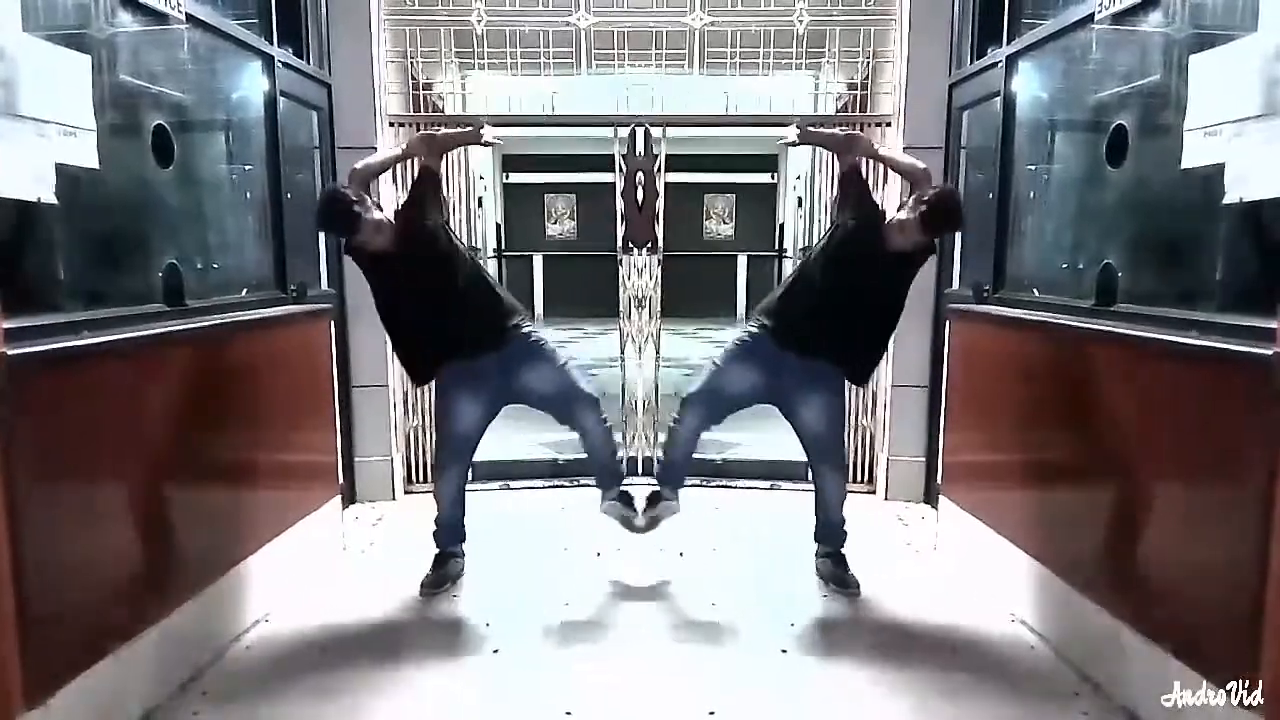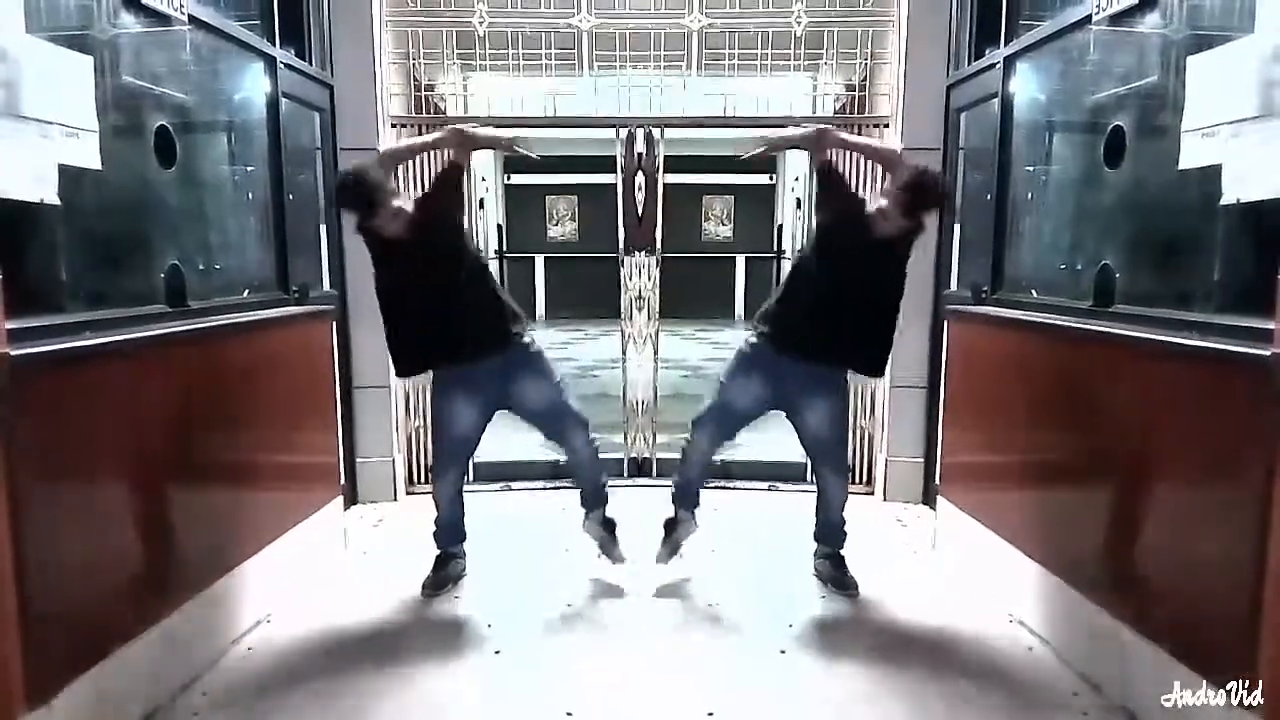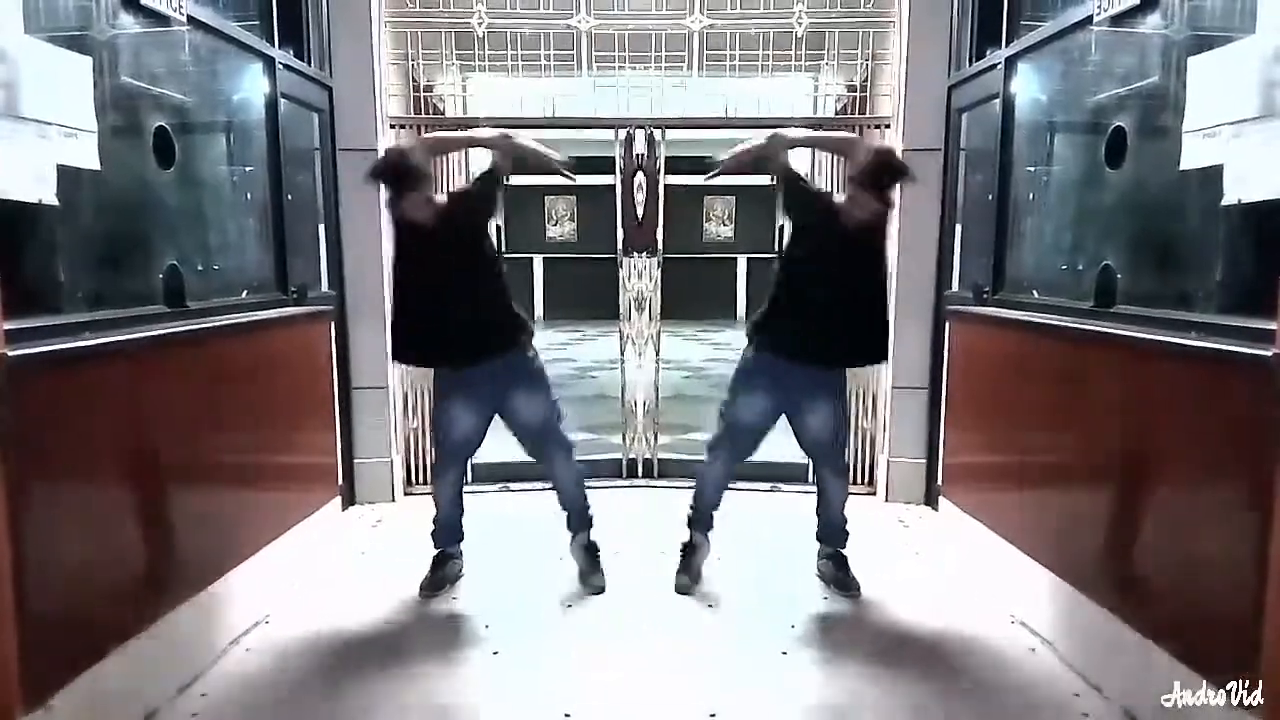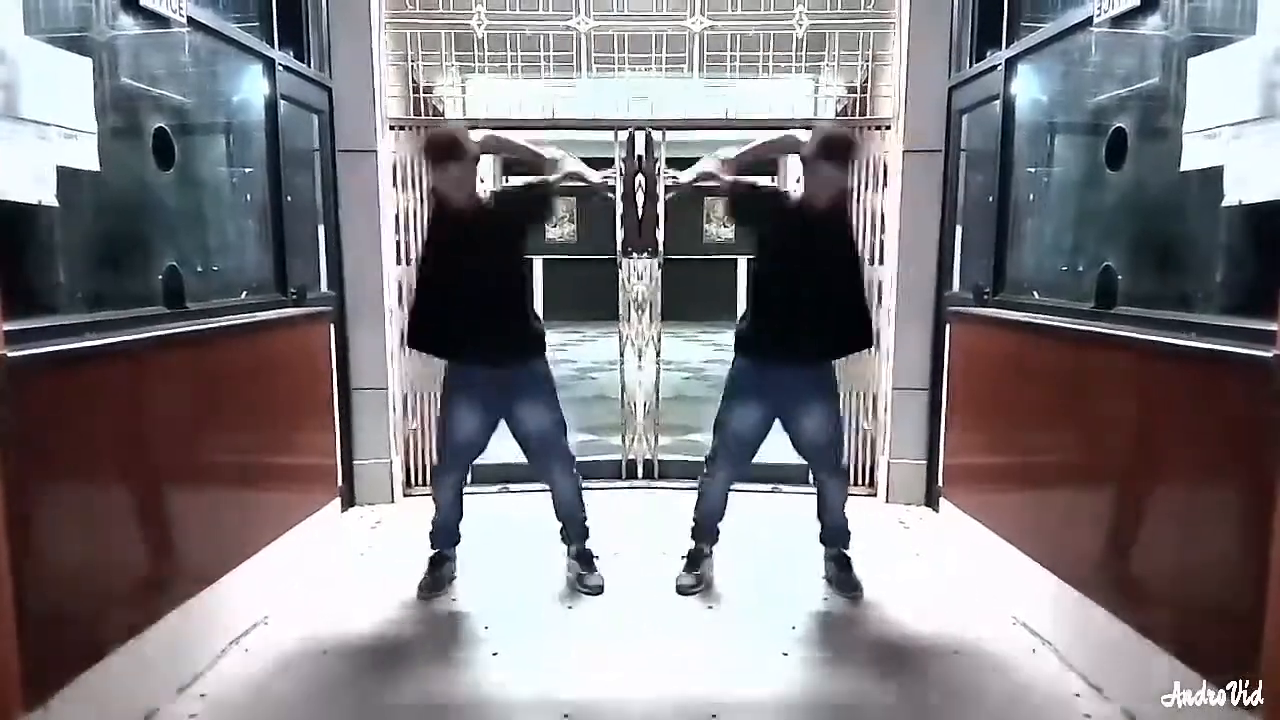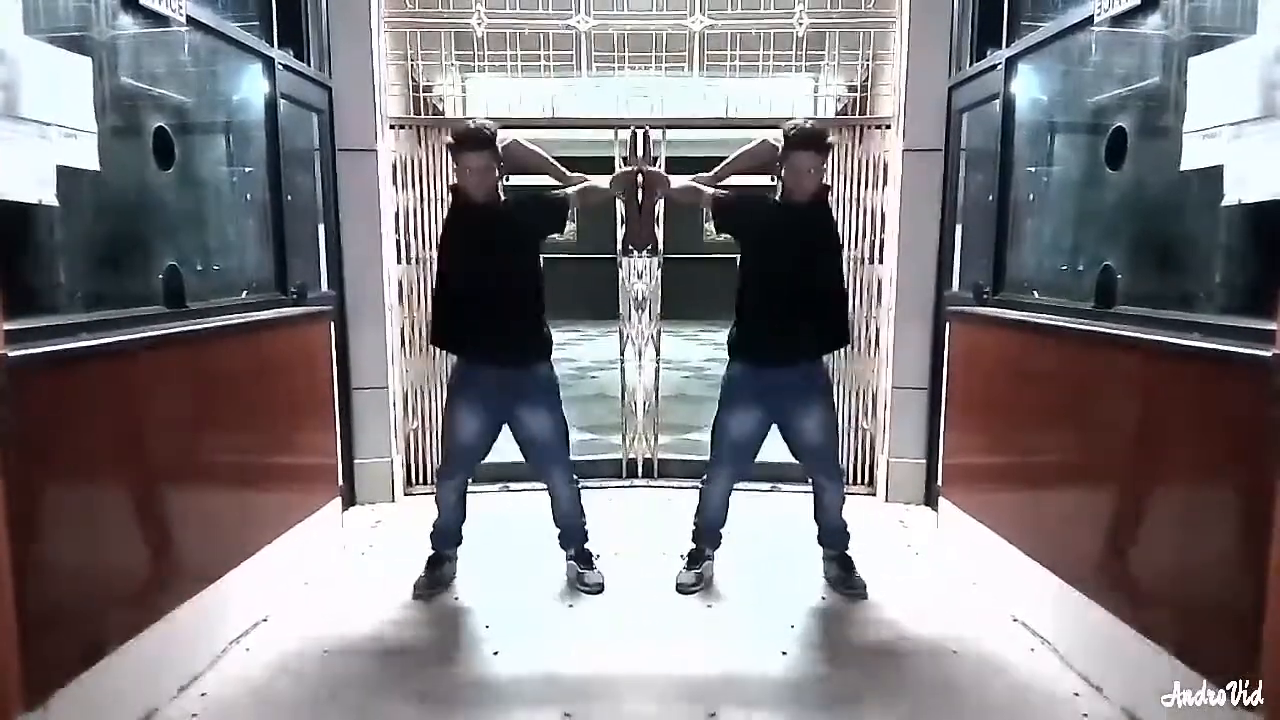
dt=0.2s
person 1, frame 1
left shoulder: (915, 255)
right shoulder: (861, 215)
left hip: (820, 368)
right hip: (766, 342)
left knee: (830, 465)
right knee: (695, 409)
left ankle: (829, 552)
right ankle: (666, 493)
person 1, frame 2
left shoulder: (904, 239)
right shoulder: (843, 207)
left elbow: (894, 159)
left wrist: (831, 139)
left hip: (824, 369)
right hip: (769, 349)
left knee: (832, 466)
right knee: (709, 428)
left ankle: (829, 552)
right ankle: (683, 512)
person 1, frame 3
left shoulder: (878, 225)
right shoulder: (812, 206)
left elbow: (863, 152)
right elbow: (777, 148)
left hip: (823, 370)
right hip: (767, 357)
left knee: (831, 466)
right knee: (724, 450)
left ankle: (831, 553)
right ankle: (698, 538)
person 1, frame 4
left shoulder: (838, 211)
right shoulder: (773, 208)
left elbow: (791, 144)
right elbow: (719, 173)
left wrist: (732, 166)
right wrist: (701, 172)
left hip: (811, 370)
right hip: (756, 365)
left knee: (829, 469)
right knee: (723, 463)
left ankle: (836, 555)
right ankle: (702, 550)
person 1, frame 5
left shoulder: (820, 209)
right shoulder: (756, 211)
left elbow: (768, 148)
right elbow: (699, 193)
left wrist: (708, 181)
right wrist: (686, 186)
left hip: (804, 372)
right hip: (749, 370)
left knee: (827, 472)
right knee: (723, 469)
left ankle: (835, 555)
right ankle: (703, 552)
person 2, frame 1
left shoulder: (418, 215)
right shoulder: (364, 255)
right elbow: (358, 175)
left hip: (513, 342)
right hip: (460, 367)
left knee: (584, 409)
right knee: (449, 466)
left ankle: (613, 494)
right ankle: (450, 552)
person 2, frame 2
left shoulder: (436, 207)
right shoulder: (376, 239)
right elbow: (384, 160)
right wrist: (446, 140)
left hip: (510, 349)
right hip: (455, 369)
left knee: (571, 429)
right knee: (447, 467)
left ankle: (596, 512)
right ankle: (450, 553)
person 2, frame 3
left shoulder: (467, 206)
right shoulder: (402, 222)
left elbow: (503, 147)
right elbow: (421, 150)
left hip: (512, 357)
right hip: (456, 370)
left knee: (556, 450)
right knee: (448, 466)
left ankle: (581, 538)
right ankle: (448, 553)
person 2, frame 4
left shoulder: (508, 209)
right shoulder: (440, 210)
left elbow: (560, 173)
right elbow: (488, 143)
left wrist: (582, 173)
left hip: (523, 366)
right hip: (467, 370)
left knee: (557, 463)
right knee: (450, 468)
left ankle: (578, 550)
right ankle: (444, 555)
person 2, frame 5
left shoulder: (525, 212)
right shoulder: (458, 209)
left elbow: (582, 194)
right elbow: (513, 146)
left wrist: (603, 185)
right wrist: (568, 178)
left hip: (530, 371)
right hip: (474, 372)
left knee: (557, 470)
right knee: (453, 470)
left ankle: (577, 552)
right ankle: (444, 555)
